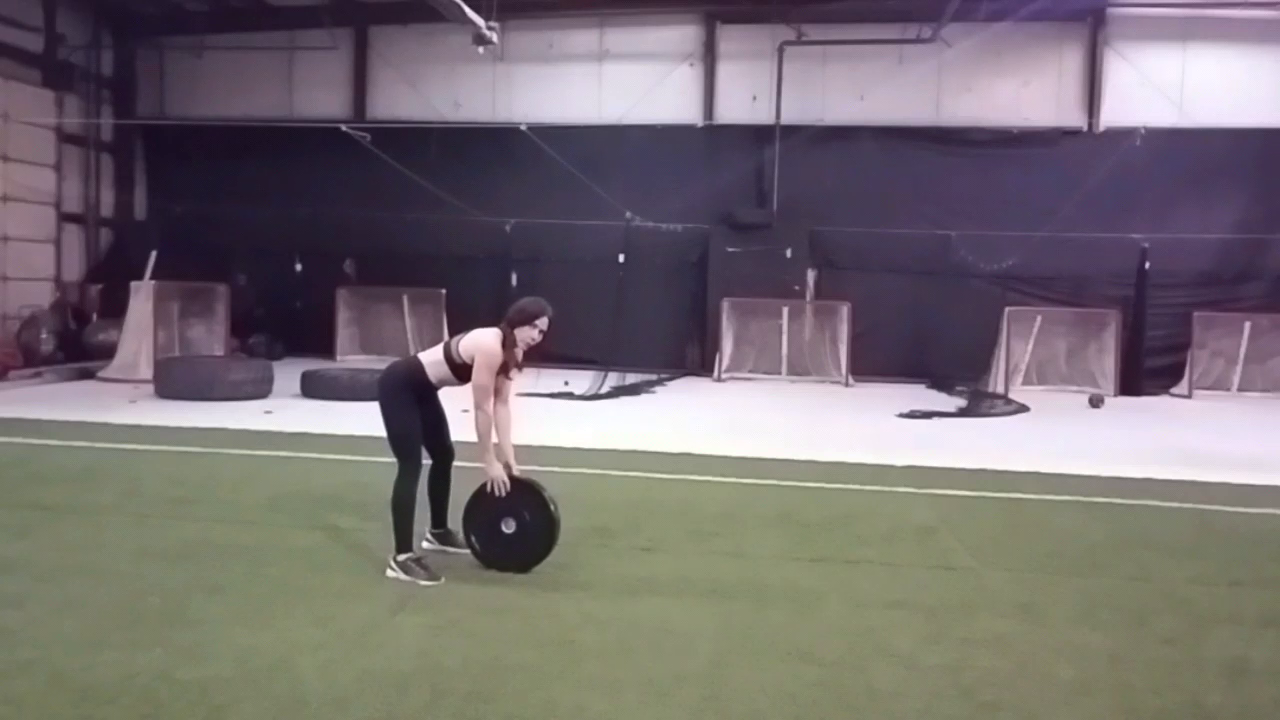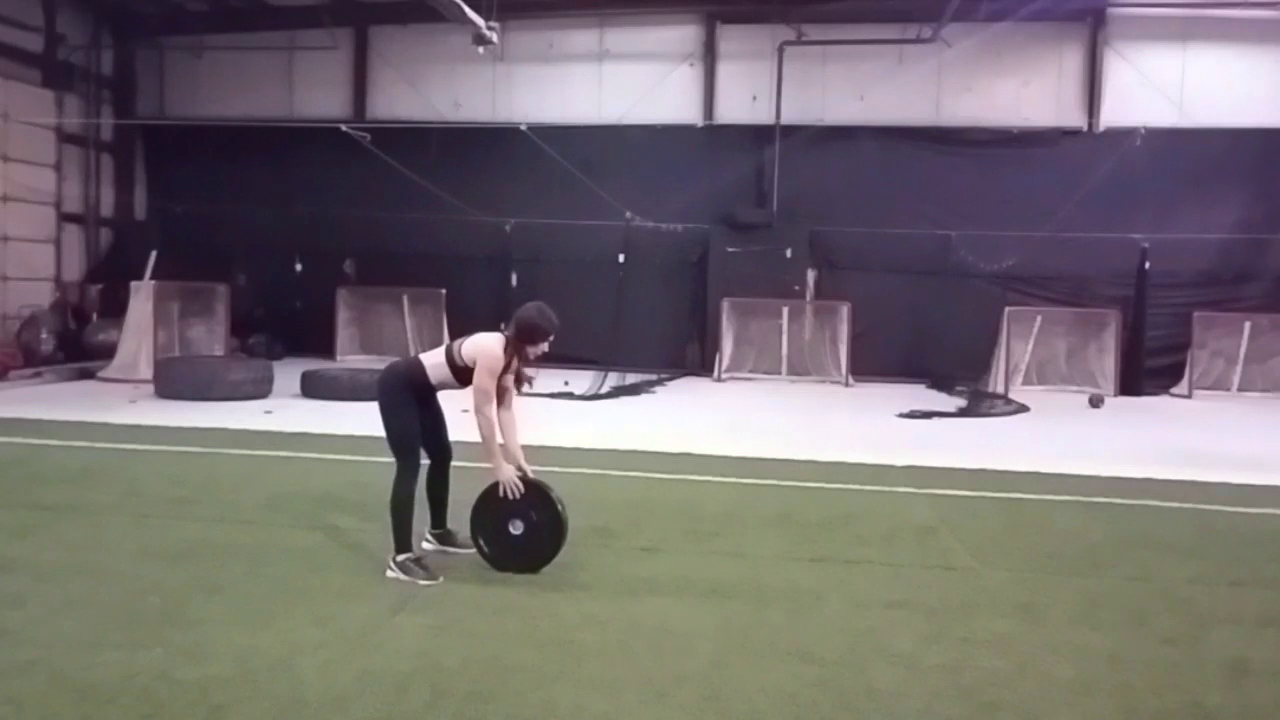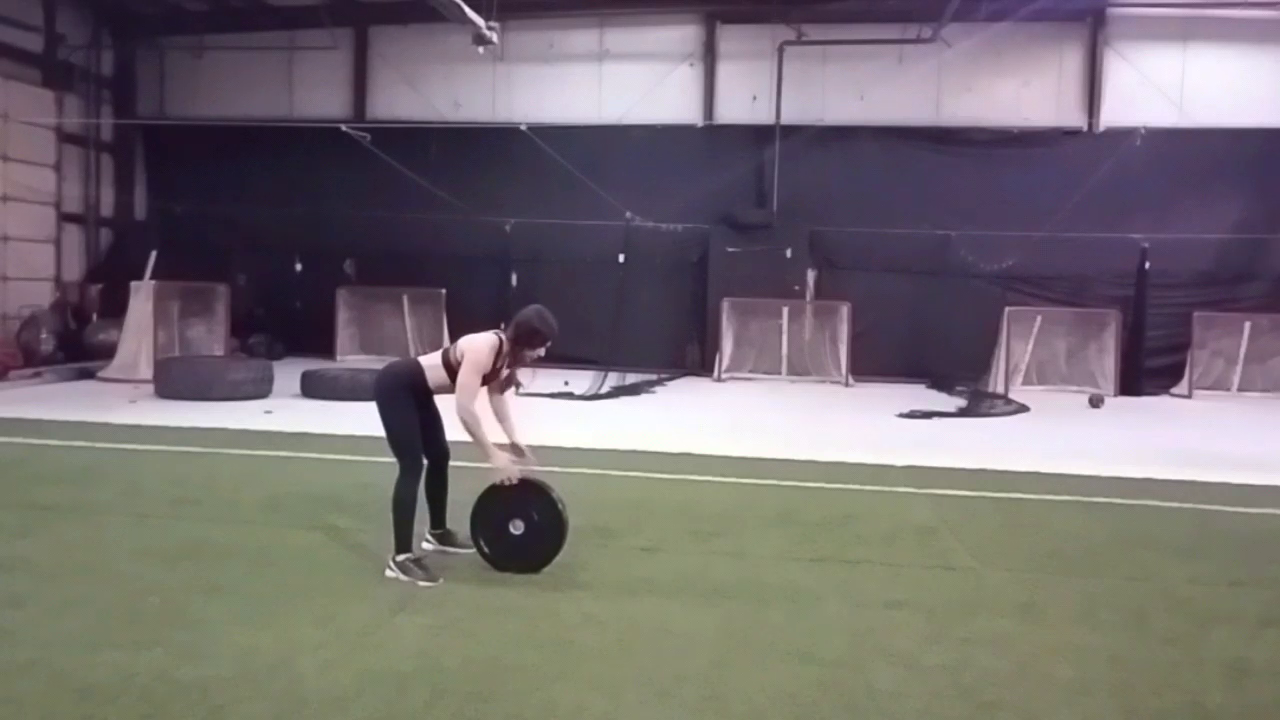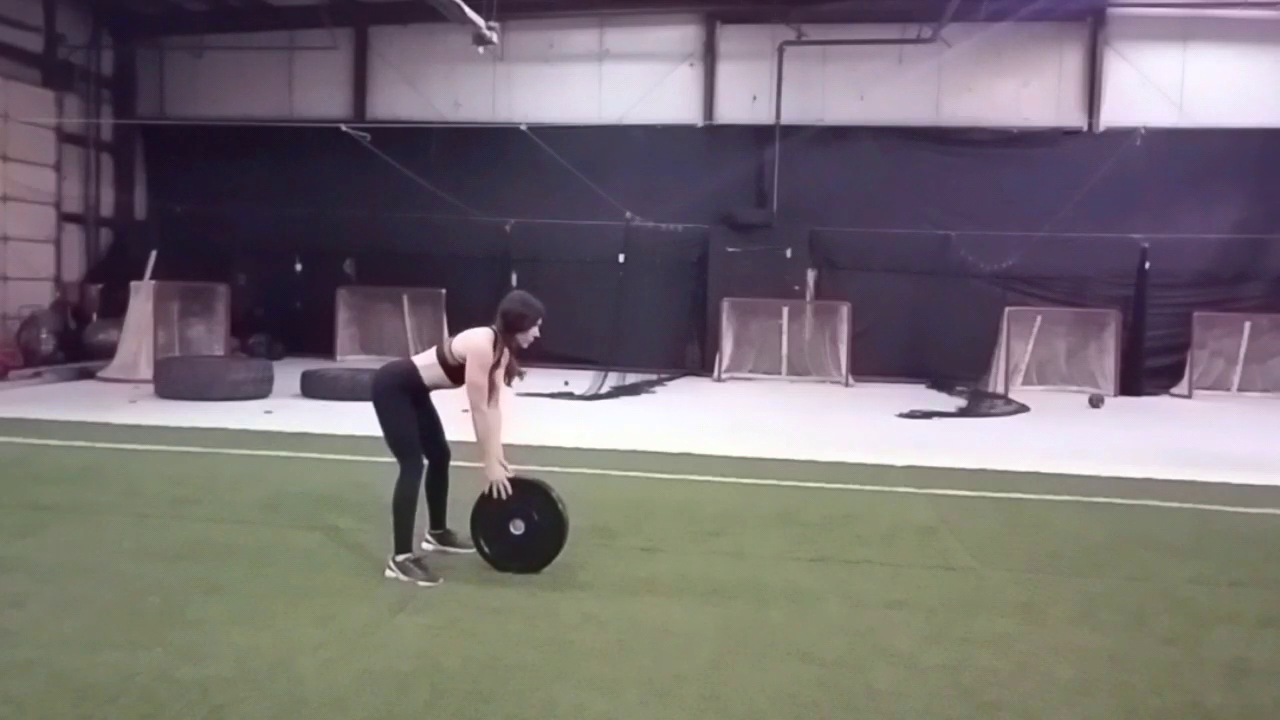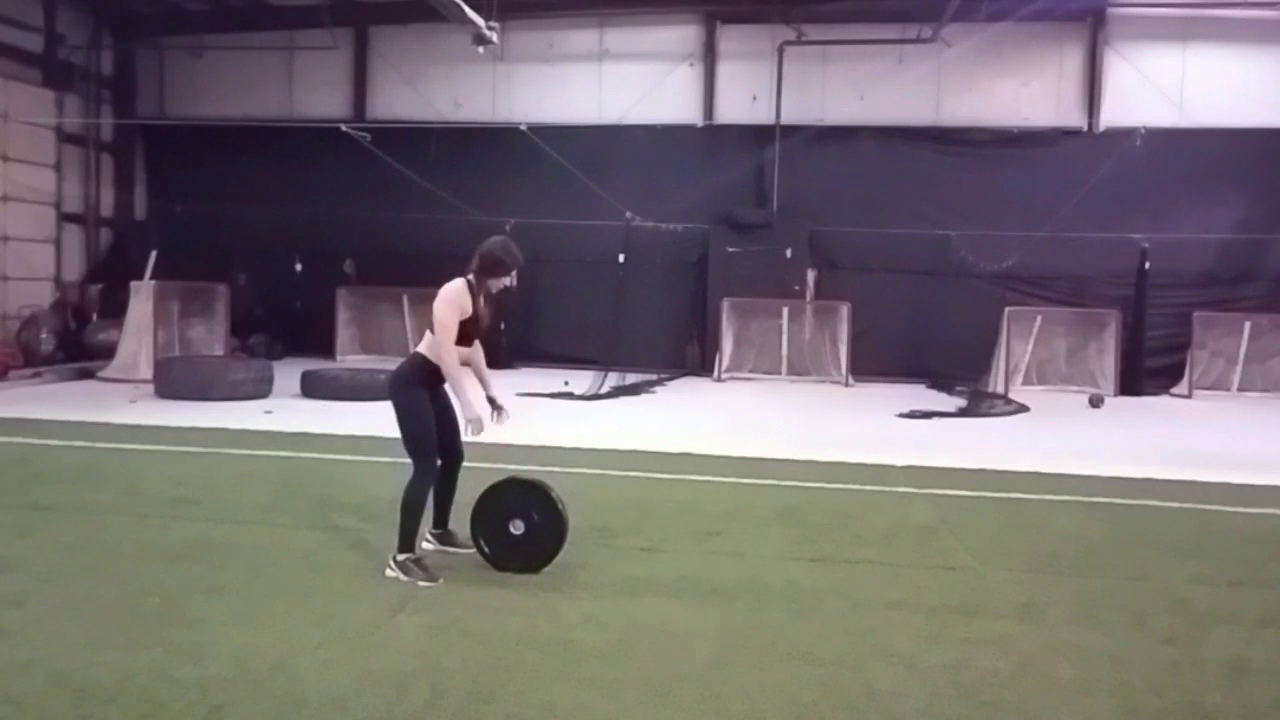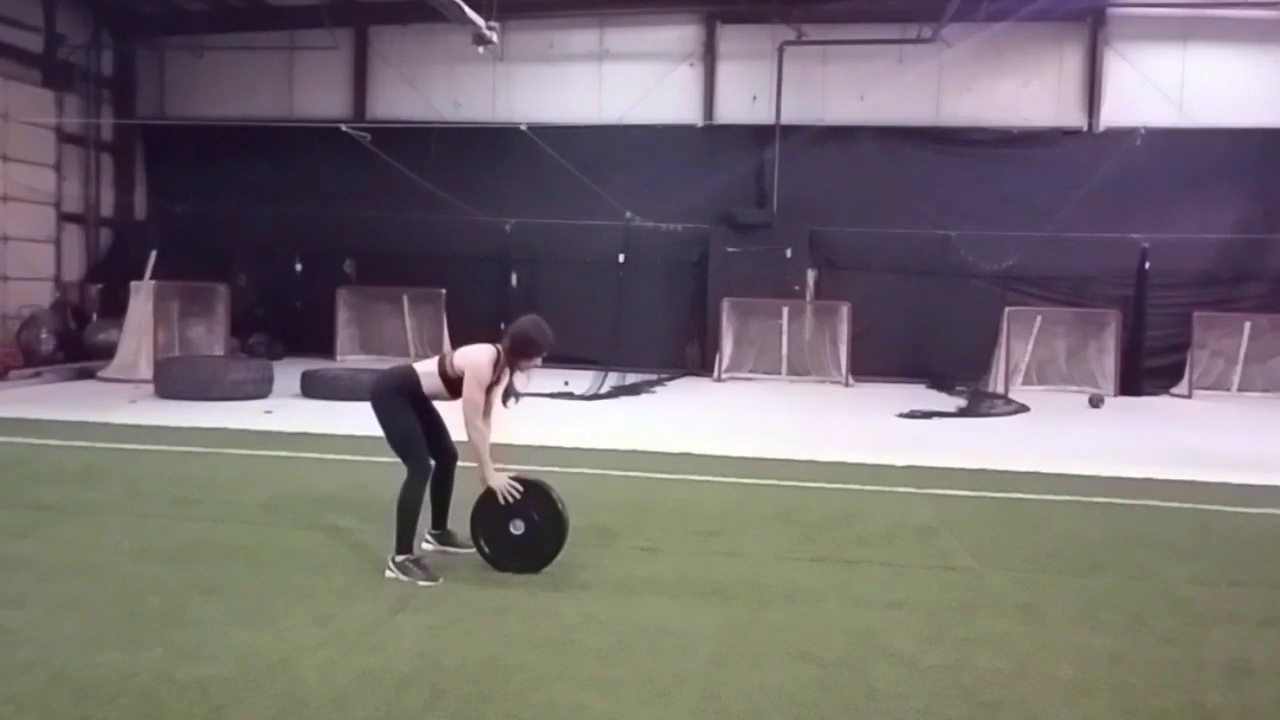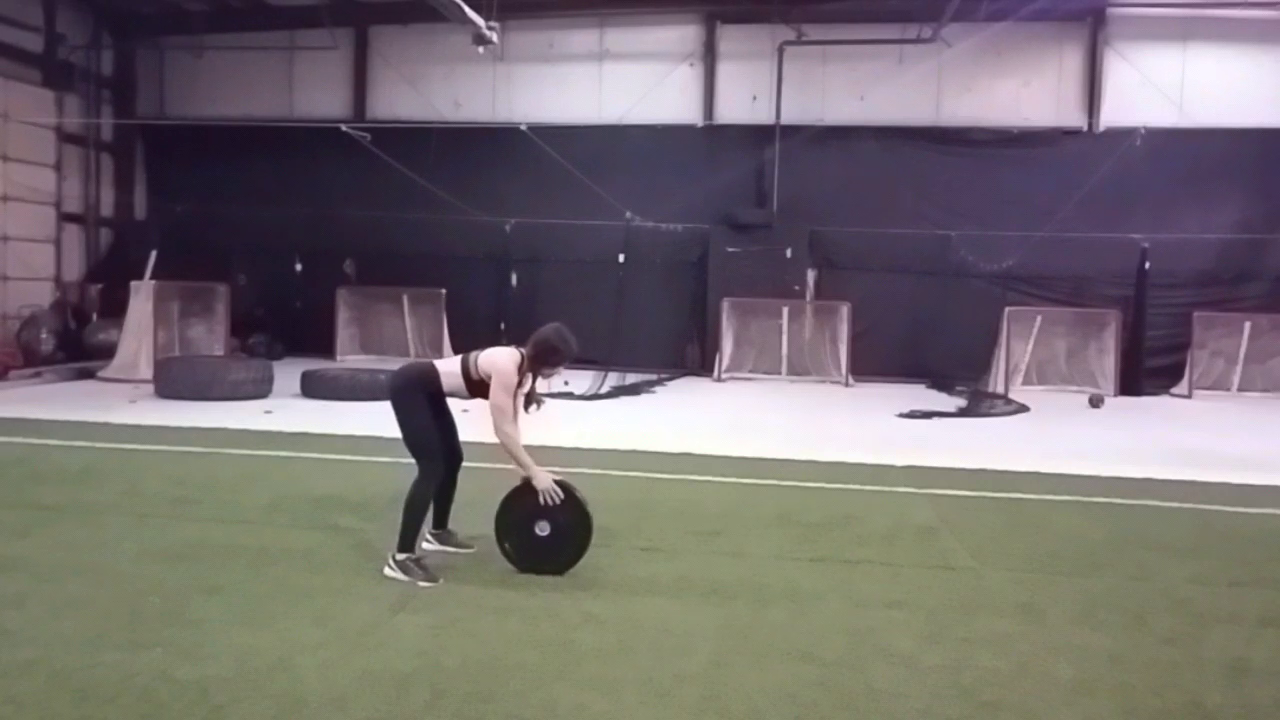
dt=0.7s
person 1, frame 1
left shoulder: (512, 351)
right shoulder: (489, 347)
left elbow: (501, 405)
right elbow: (482, 409)
left wrist: (508, 456)
right wrist: (489, 462)
left hip: (422, 390)
right hip: (399, 386)
left knee: (444, 456)
right knee: (410, 467)
left ankle: (438, 532)
right ankle: (401, 557)
person 1, frame 2
left shoulder: (511, 354)
right shoulder: (492, 352)
left elbow: (504, 408)
right elbow: (483, 413)
left wrist: (517, 457)
right wrist: (499, 466)
left hip: (421, 390)
right hip: (398, 386)
left knee: (442, 457)
right knee: (409, 466)
left ankle: (438, 533)
right ankle: (401, 557)
person 1, frame 3
left shoulder: (506, 351)
right shoulder: (484, 348)
left elbow: (496, 395)
right elbow: (464, 407)
left wrist: (513, 438)
right wrist: (492, 452)
left hip: (417, 391)
right hip: (396, 387)
left knee: (440, 457)
right knee: (412, 466)
left ankle: (437, 533)
right ankle: (401, 558)
person 1, frame 4
left shoulder: (501, 348)
right shoulder: (481, 346)
left elbow: (492, 405)
right elbow: (478, 410)
left wrist: (498, 456)
right wrist: (490, 464)
left hip: (414, 390)
right hip: (392, 388)
left knee: (440, 456)
right knee: (412, 466)
left ankle: (437, 533)
right ankle: (401, 558)
person 1, frame 5
left shoulder: (479, 294)
right shoulder: (456, 292)
left elbow: (472, 346)
right elbow: (444, 351)
left wrist: (489, 391)
right wrist: (467, 403)
left hip: (431, 385)
right hip: (411, 384)
left knee: (453, 457)
right knee: (427, 466)
left ankle: (438, 532)
right ankle: (402, 557)
person 1, frame 6
left shoulder: (501, 364)
right shoulder: (482, 363)
left elbow: (484, 419)
right elbow: (473, 426)
left wrist: (486, 467)
right wrist: (489, 473)
left hip: (415, 396)
right hip: (392, 393)
left knee: (447, 457)
right knee: (420, 468)
left ankle: (438, 533)
right ankle: (400, 559)
person 1, frame 7
left shoulder: (522, 367)
right shoulder: (506, 367)
left elbow: (511, 423)
right elbow: (502, 429)
left wrist: (530, 467)
right wrist: (534, 473)
left hip: (429, 391)
right hip: (410, 387)
left knee: (452, 460)
right knee: (431, 469)
left ankle: (437, 533)
right ankle: (401, 557)
